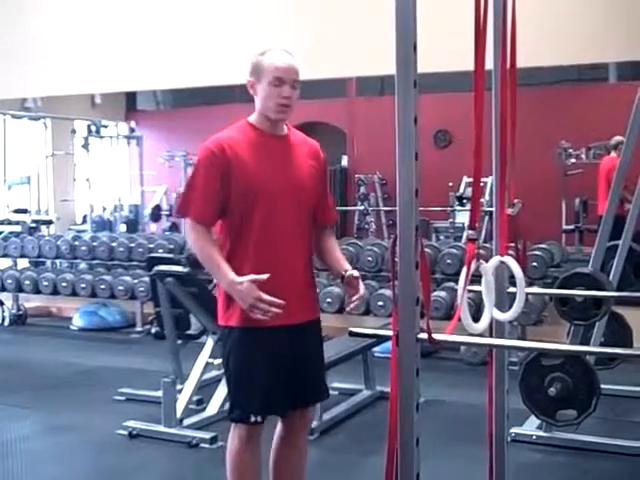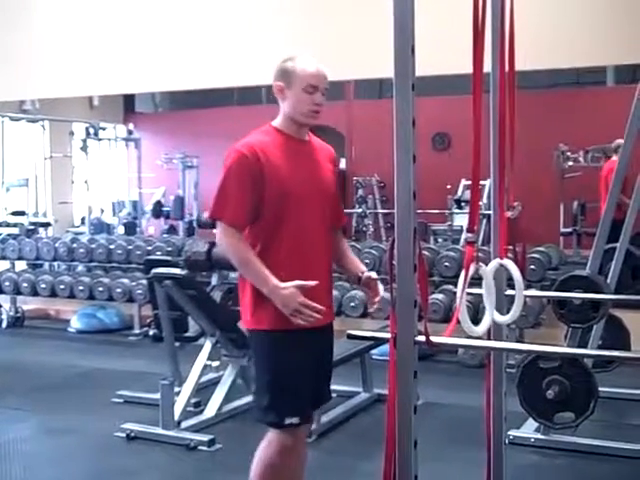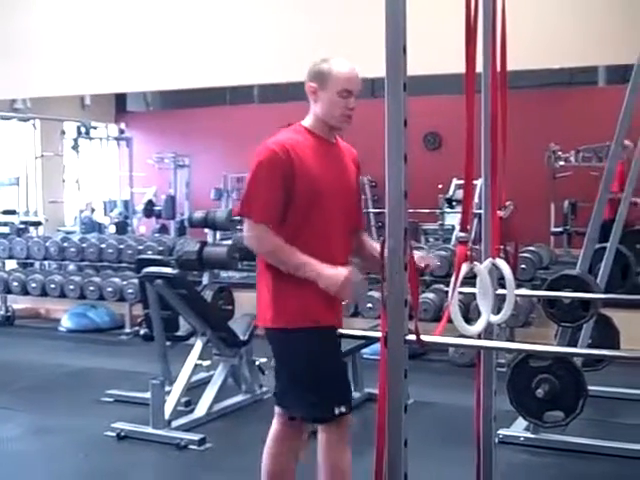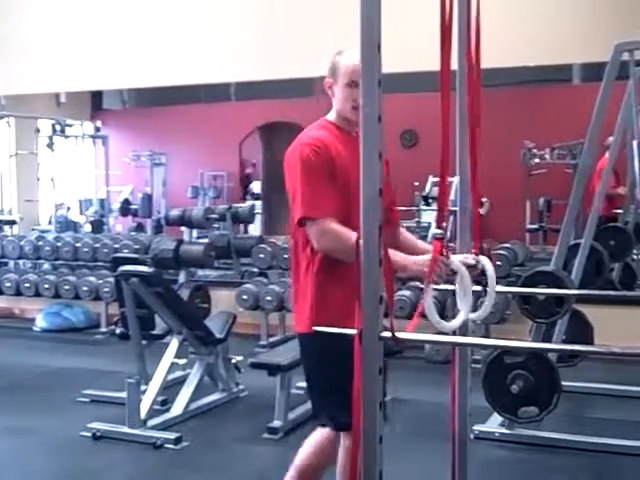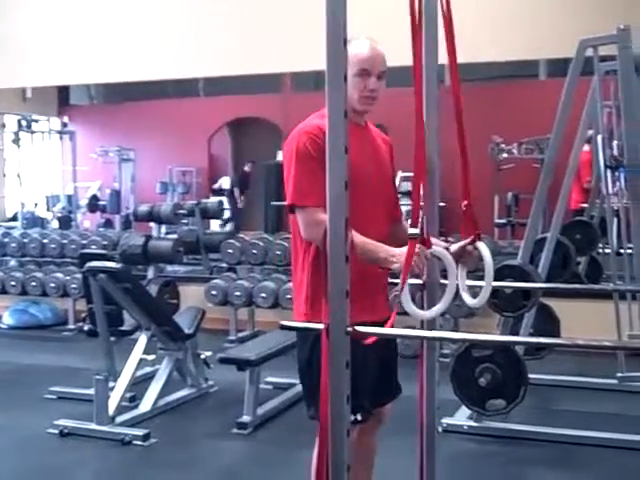
dt=0.4s
person 1, frame 1
left shoulder: (311, 151)
right shoulder: (221, 150)
right elbow: (196, 229)
left wrist: (344, 271)
right wrist: (231, 282)
left hip: (303, 312)
right hip: (250, 316)
left knee: (299, 416)
right knee: (248, 424)
person 1, frame 2
left shoulder: (326, 155)
right shoulder: (250, 153)
right elbow: (228, 236)
left wrist: (360, 273)
right wrist: (276, 290)
left hip: (316, 313)
right hip: (274, 316)
left knee: (298, 425)
right knee: (286, 427)
person 1, frame 3
left shoulder: (348, 156)
right shoulder: (278, 151)
right elbow: (255, 234)
right wrist: (320, 273)
left hip: (321, 309)
right hip: (296, 311)
left knee: (293, 417)
right knee: (335, 421)
person 1, frame 4
right shoulder: (311, 148)
left elbow: (388, 228)
right elbow: (324, 235)
left wrist: (435, 255)
right wrist: (402, 263)
left hip: (362, 311)
right hip: (331, 314)
left knee: (342, 425)
right knee: (358, 427)
person 1, frame 5
left shoulder: (381, 142)
right shoulder: (311, 136)
right elbow: (313, 225)
left wrist: (441, 249)
right wrist: (388, 256)
left hip: (374, 305)
right hip: (331, 308)
left knee: (372, 415)
